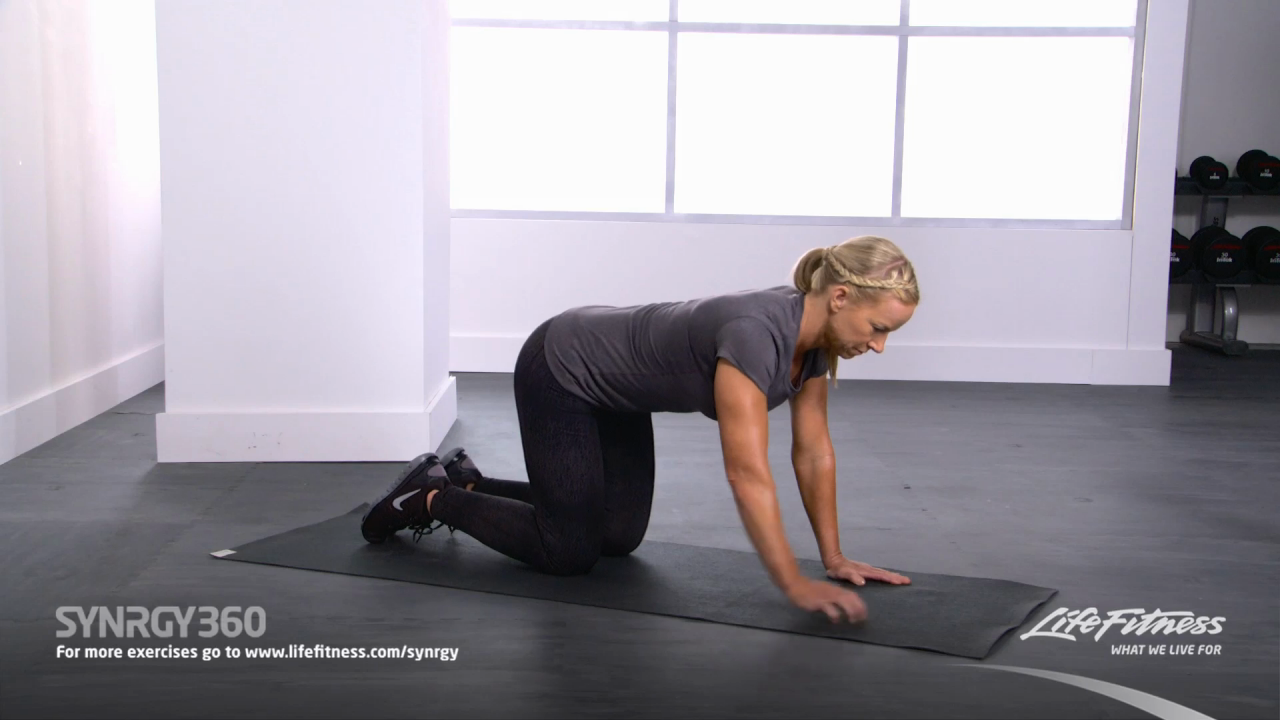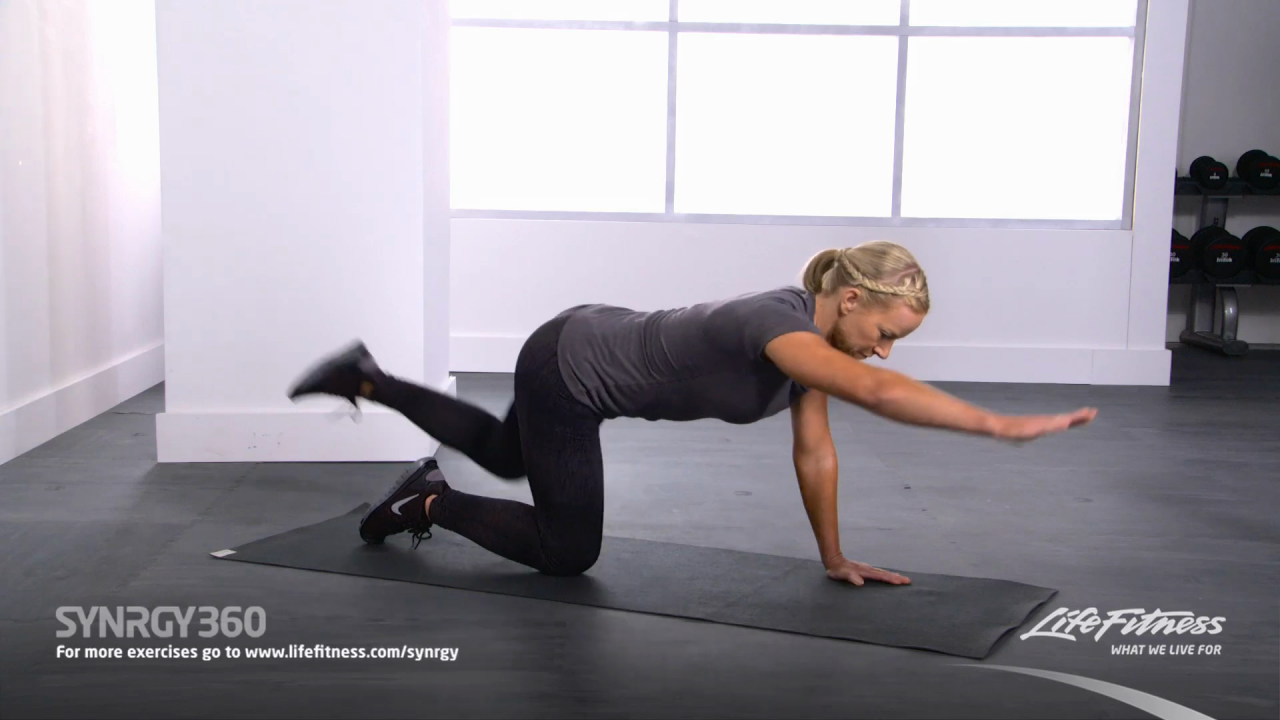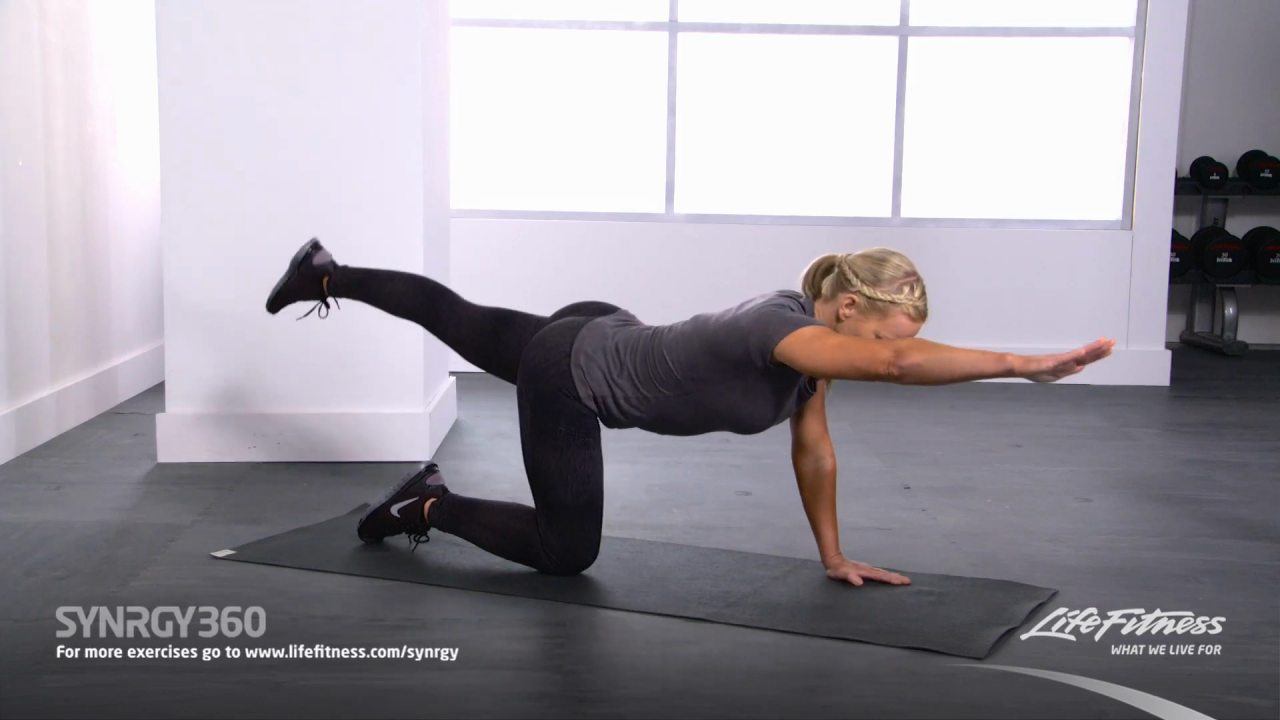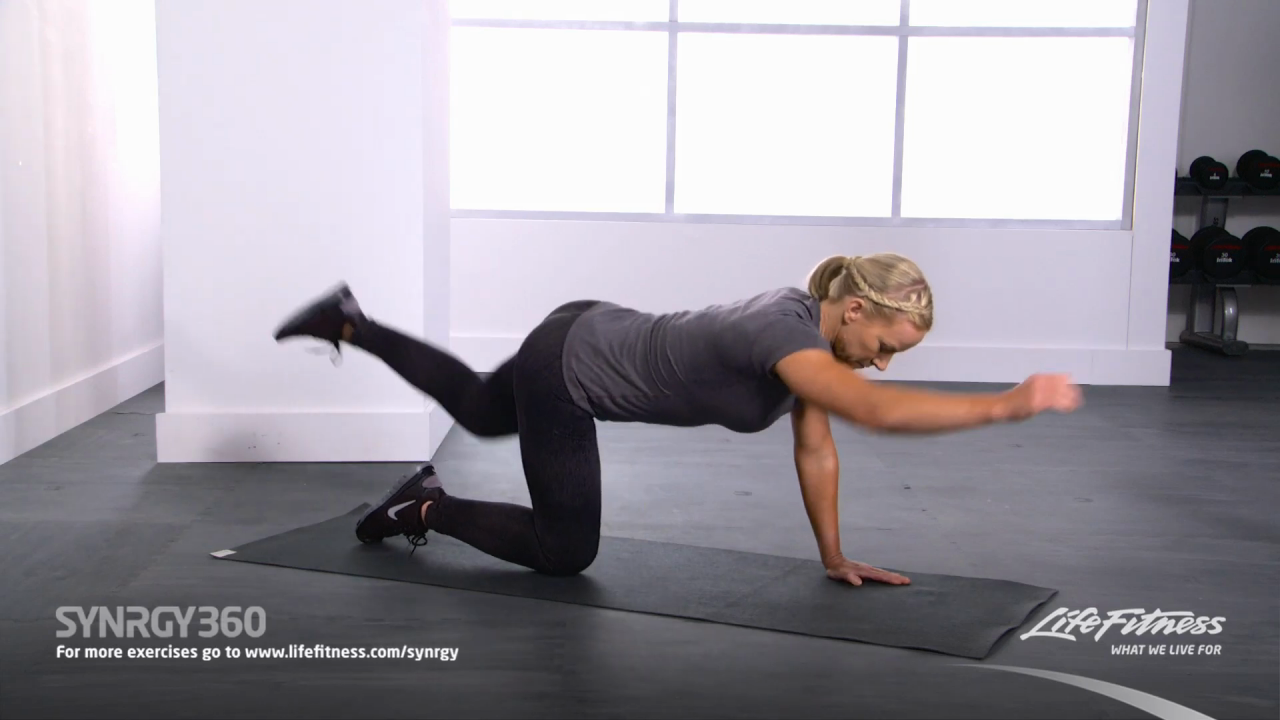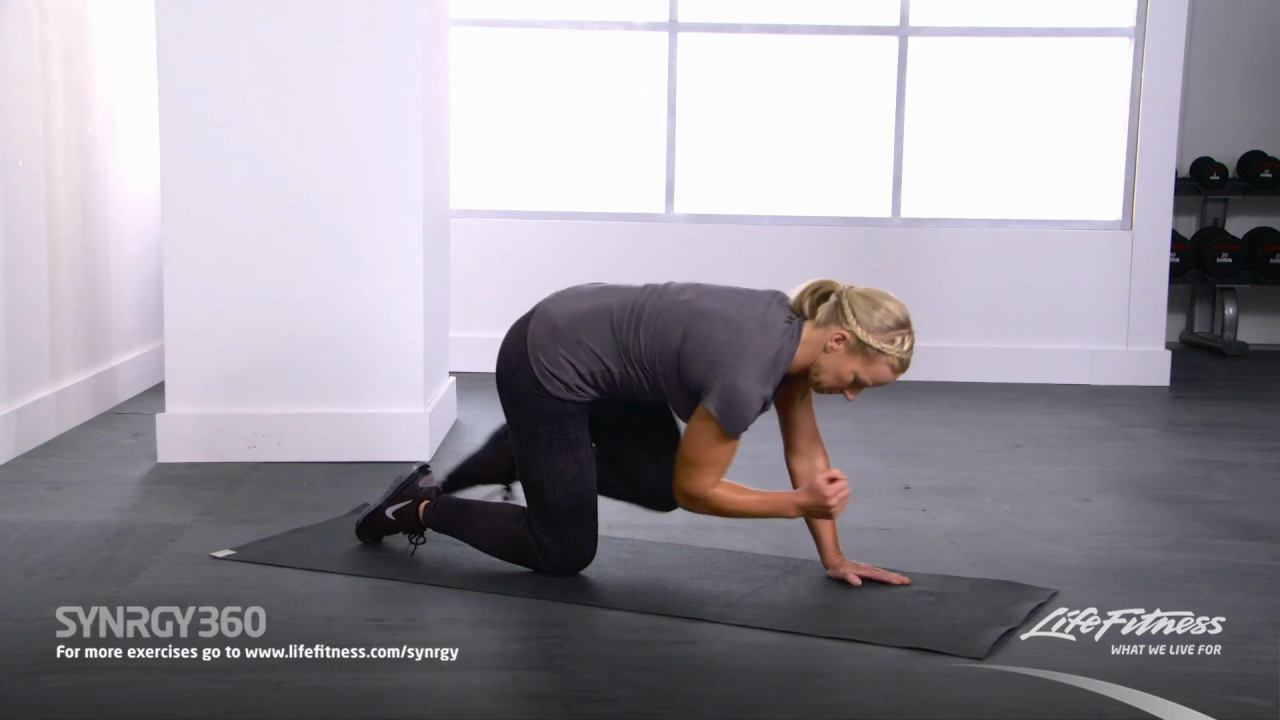
dt=0.4s
person 1, frame 1
left shoulder: (819, 332)
right shoulder: (756, 334)
left elbow: (814, 451)
right elbow: (748, 472)
left wrist: (835, 557)
right wrist: (794, 585)
left hip: (610, 384)
right hip: (558, 374)
left knee: (618, 538)
right knee: (569, 552)
left ankle: (468, 483)
right ankle: (429, 498)
person 1, frame 2
left shoulder: (823, 325)
right shoulder: (783, 327)
left elbow: (815, 453)
right elbow: (879, 393)
left wrist: (836, 559)
right wrist: (1005, 426)
left hip: (599, 351)
right hip: (561, 372)
left knee: (504, 454)
right knee: (569, 551)
left ankle: (369, 381)
right ankle: (431, 503)
person 1, frame 3
left shoulder: (810, 326)
right shoulder: (786, 331)
left elbow: (814, 452)
right elbow: (900, 366)
left wrist: (834, 556)
right wrist: (1028, 365)
left hip: (600, 339)
right hip: (567, 379)
left knee: (459, 322)
right knee: (567, 552)
left ankle: (324, 275)
right ankle: (431, 504)
person 1, frame 4
left shoulder: (812, 323)
right shoulder: (788, 337)
left elbow: (816, 451)
right elbow: (880, 410)
left wrist: (836, 557)
right wrist: (1006, 405)
left hip: (598, 337)
right hip: (564, 377)
left knee: (478, 409)
right knee: (566, 552)
left ankle: (349, 323)
right ankle: (425, 507)
person 1, frame 5
left shoulder: (795, 328)
right shoulder: (745, 377)
left elbow: (806, 452)
right elbow: (695, 490)
left wrist: (835, 556)
right wrist: (806, 505)
left hip: (586, 334)
right hip: (545, 366)
left knee: (657, 487)
right knee: (565, 552)
left ankle: (520, 456)
right ankle: (419, 507)
